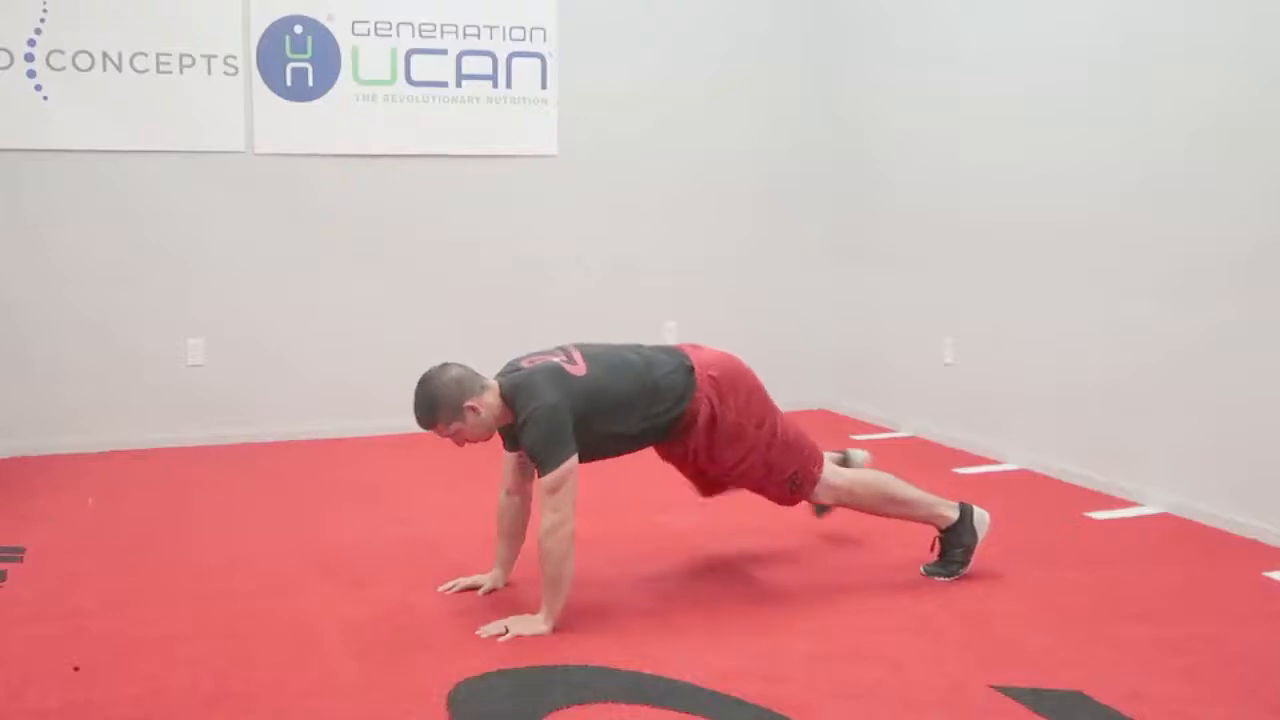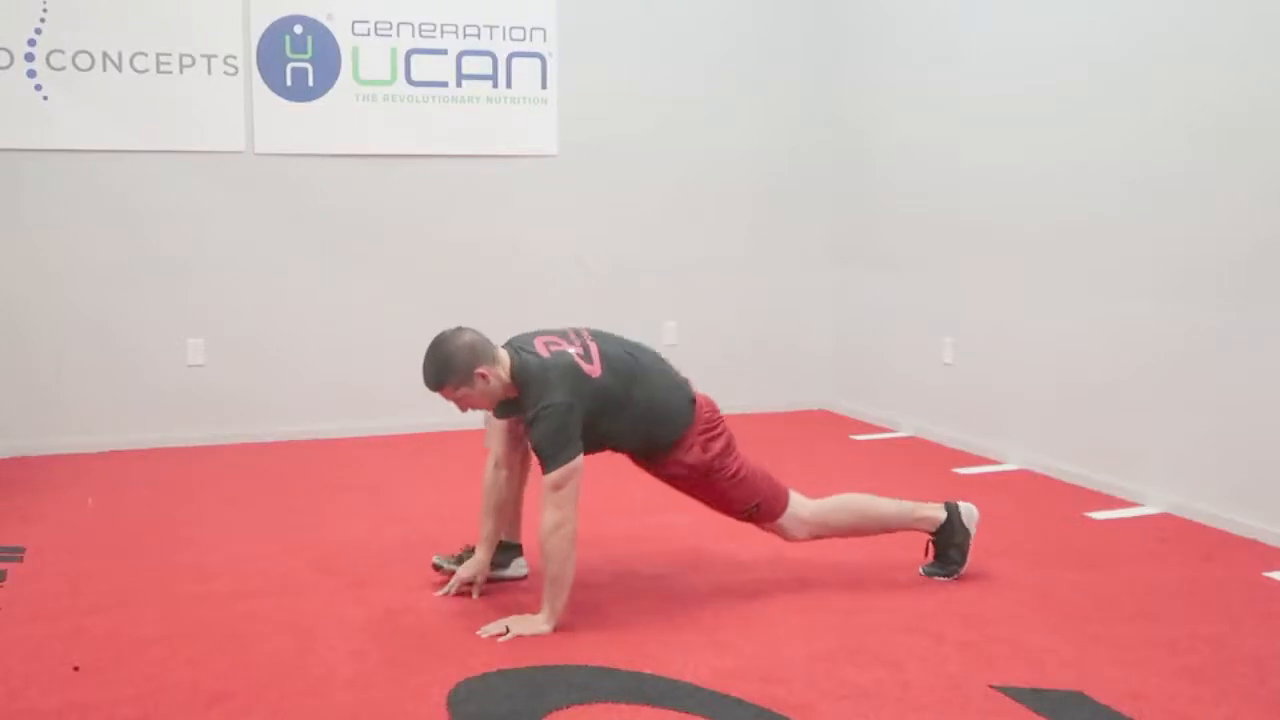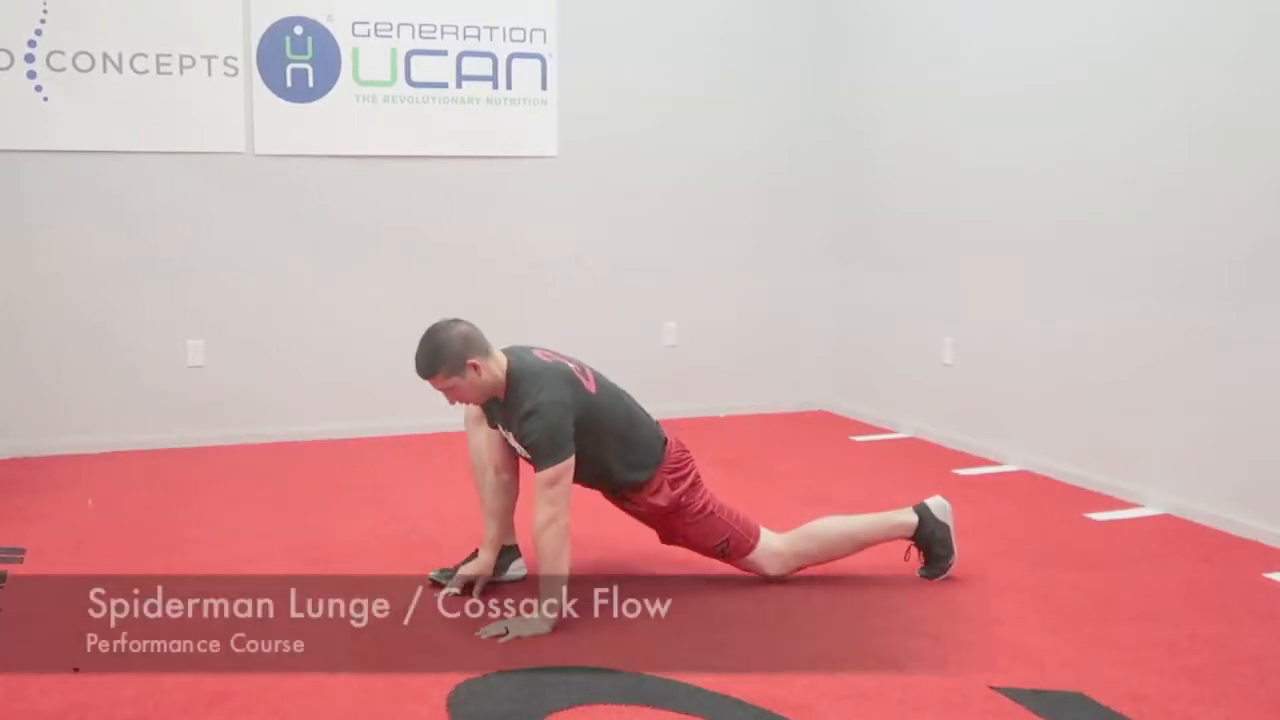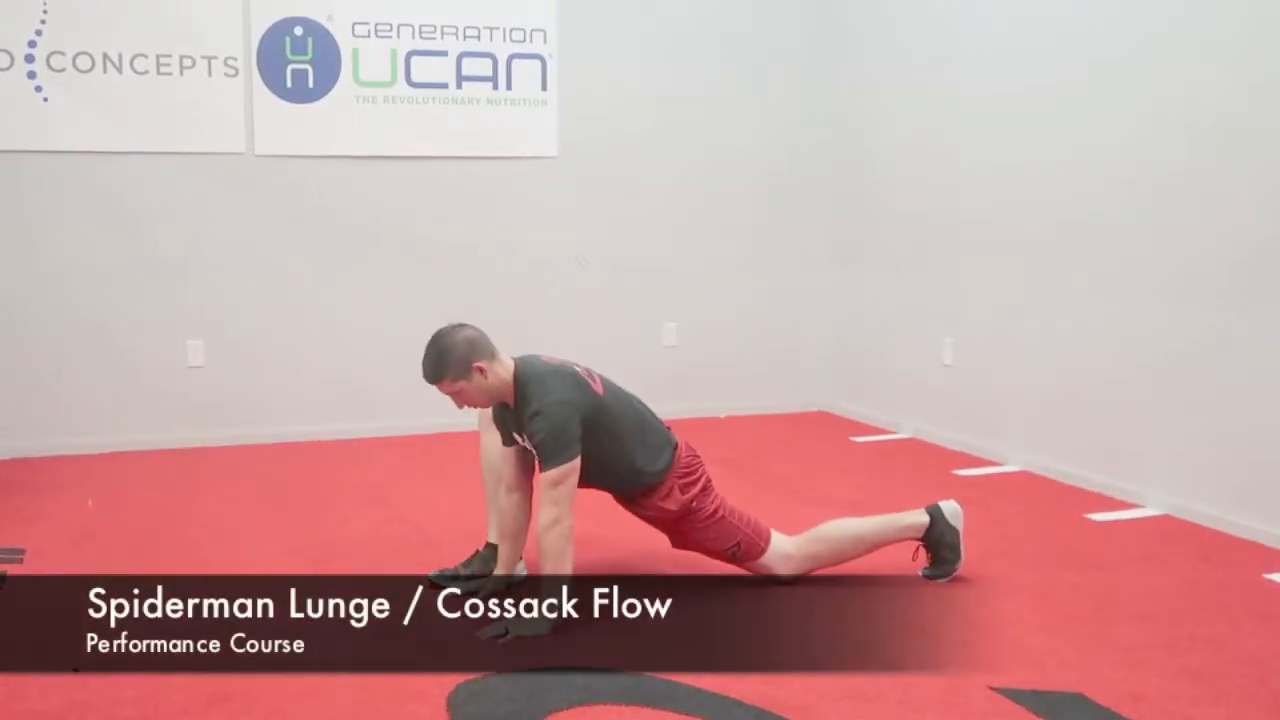
dt=0.4s
person 1, frame 1
left shoulder: (540, 410)
right shoulder: (511, 392)
left elbow: (557, 521)
right elbow: (514, 491)
left wrist: (545, 618)
right wrist: (498, 571)
left hip: (711, 397)
right hip: (687, 386)
left knee: (823, 483)
right knee: (717, 483)
left ankle: (956, 518)
right ankle: (842, 460)
person 1, frame 2
left shoulder: (551, 399)
right shoulder: (512, 362)
left elbow: (559, 515)
right elbow: (503, 462)
left wrist: (547, 617)
right wrist: (481, 556)
left hip: (683, 437)
right hip: (648, 400)
left knee: (799, 523)
right knee: (507, 432)
left ankle: (943, 518)
right ankle: (506, 551)
person 1, frame 3
left shoulder: (542, 402)
right shoulder: (499, 373)
left elbow: (551, 515)
right elbow: (500, 470)
left wrist: (544, 615)
right wrist: (489, 554)
left hip: (656, 481)
right hip: (618, 462)
left knee: (776, 558)
right knee: (480, 426)
left ankle: (919, 519)
right ankle: (504, 558)
person 1, frame 4
left shoulder: (549, 406)
right shoulder: (510, 388)
left elbow: (555, 519)
right elbow: (514, 488)
right wrist: (501, 574)
left hip: (665, 485)
right hip: (628, 467)
left knee: (789, 559)
right knee: (489, 435)
left ankle: (930, 521)
right ankle: (491, 557)
